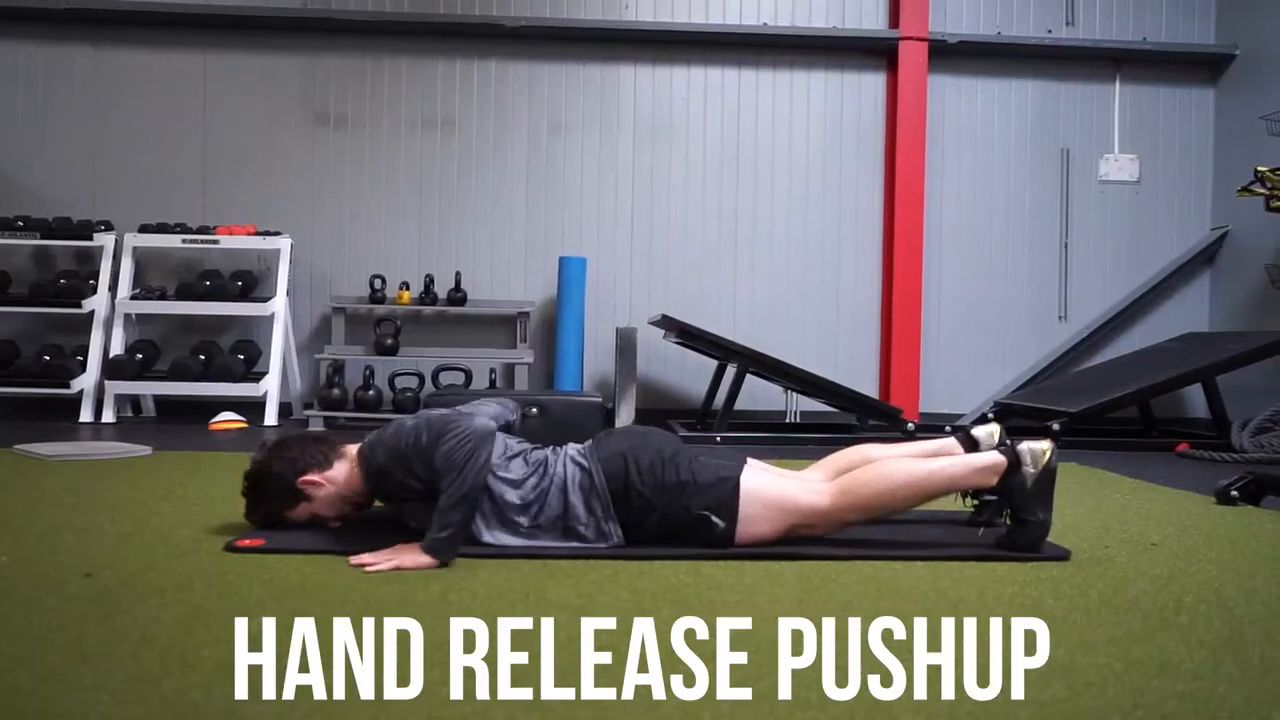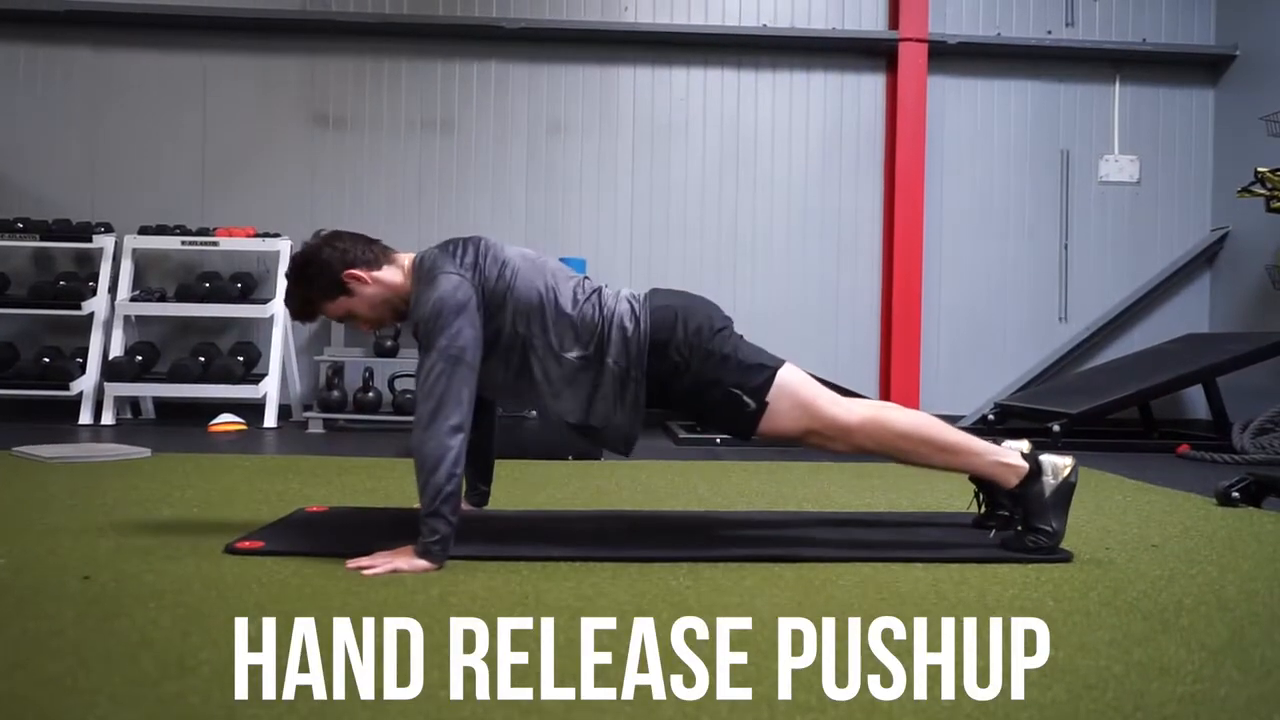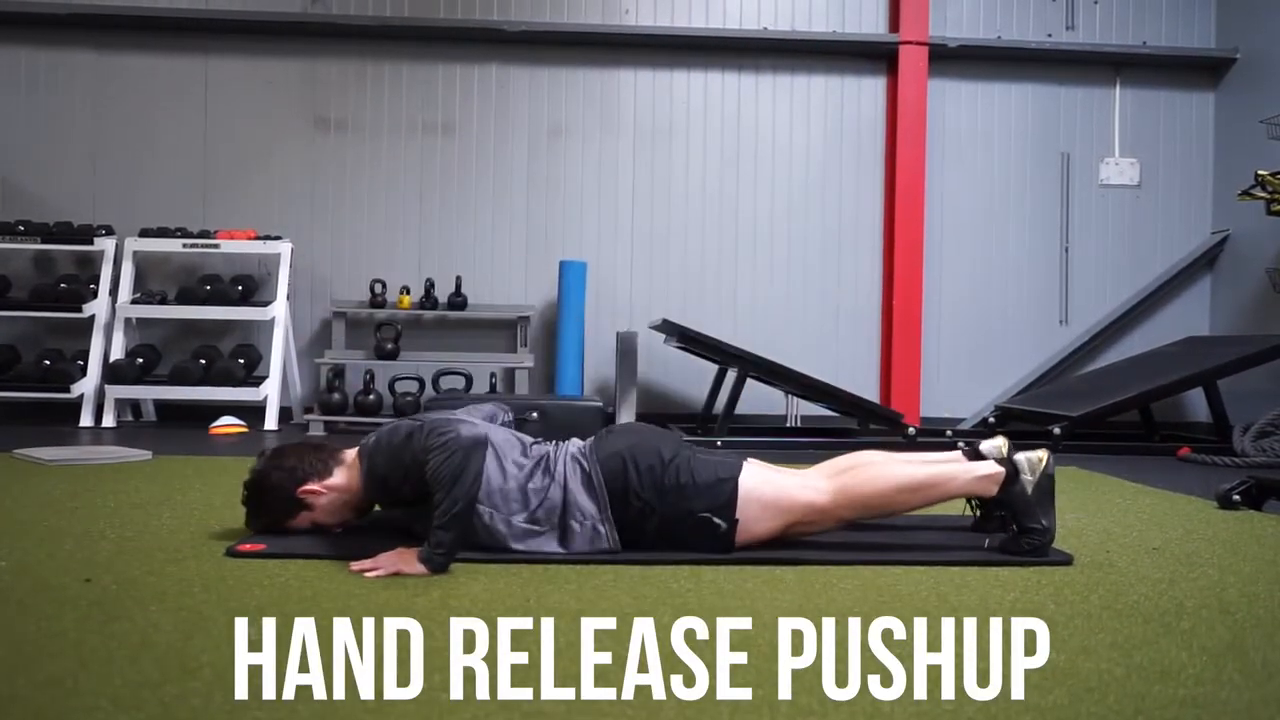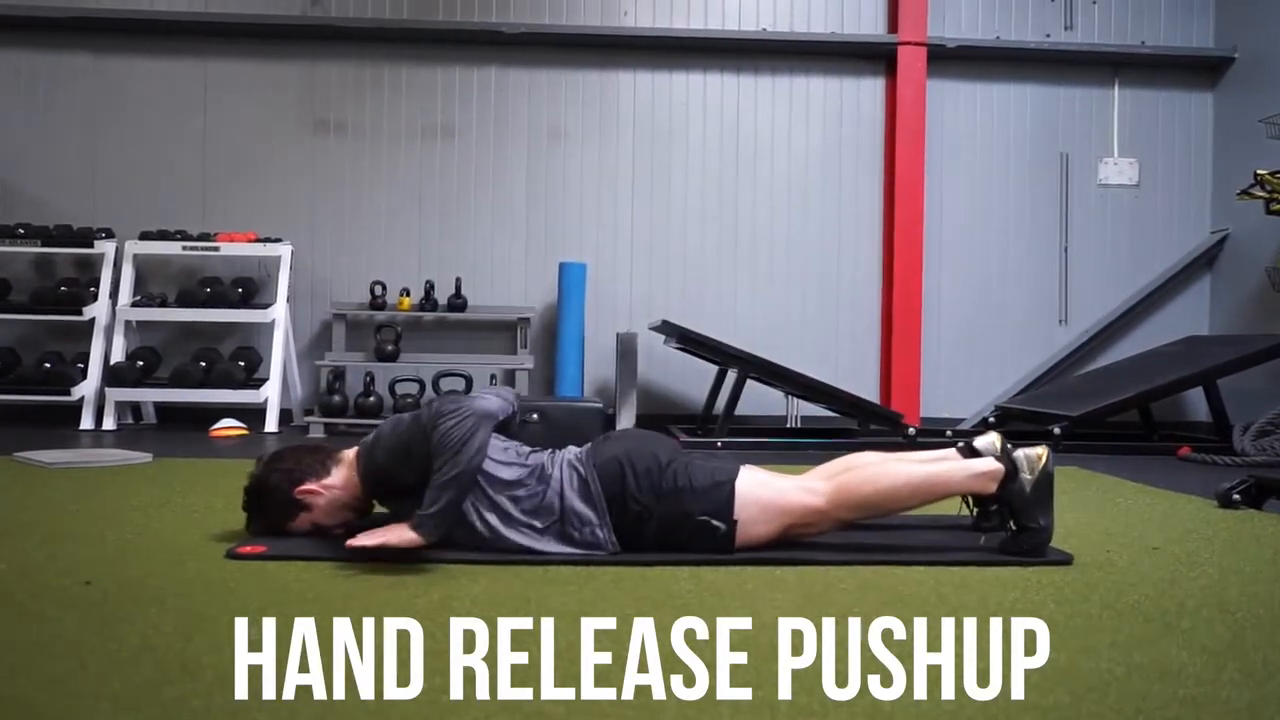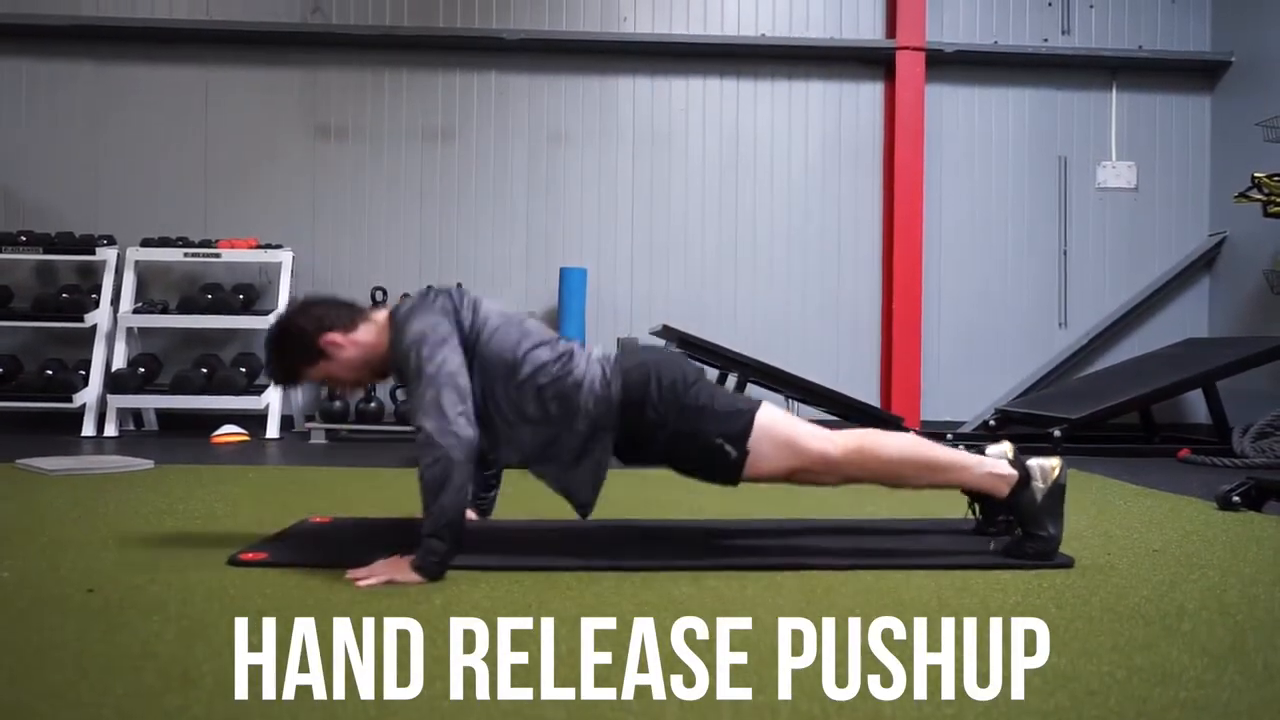
dt=1s
person 1, frame 1
left shoulder: (388, 455)
right shoulder: (404, 451)
left elbow: (473, 429)
right elbow: (499, 409)
left wrist: (435, 544)
right wrist: (436, 522)
left hip: (625, 491)
right hip: (617, 470)
left knee: (821, 502)
right knee: (813, 482)
left ankle: (1003, 465)
right ankle: (967, 446)
person 1, frame 2
left shoulder: (442, 288)
right shoulder: (448, 280)
left elbow: (441, 415)
right elbow: (476, 394)
left wrist: (431, 543)
right wrist: (472, 495)
left hip: (666, 346)
right hip: (656, 342)
left knee: (835, 422)
right knee: (833, 429)
left ankle: (1024, 473)
right ankle: (1002, 465)
person 1, frame 3
left shoulder: (384, 454)
right shoulder: (404, 447)
left elbow: (465, 442)
right elbow: (493, 412)
left wrist: (433, 552)
right wrist: (442, 526)
left hip: (625, 491)
right hip: (616, 465)
left knee: (815, 501)
right knee: (813, 489)
left ankle: (1000, 475)
right ankle: (979, 458)
person 1, frame 4
left shoulder: (386, 453)
right shoulder: (402, 457)
left elbow: (472, 413)
right elbow: (500, 400)
left wrist: (425, 523)
left hip: (625, 496)
right hip: (614, 472)
left knee: (813, 504)
right knee: (813, 490)
left ankle: (999, 473)
right ankle: (973, 453)
person 1, frame 5
left shoulder: (416, 327)
right shoulder: (429, 318)
left elbow: (451, 438)
right elbow: (487, 409)
left wrist: (428, 558)
right wrist: (475, 505)
left hip: (635, 401)
right hip: (628, 393)
left knee: (824, 455)
right knee: (819, 459)
left ankle: (1014, 480)
right ankle: (989, 460)
